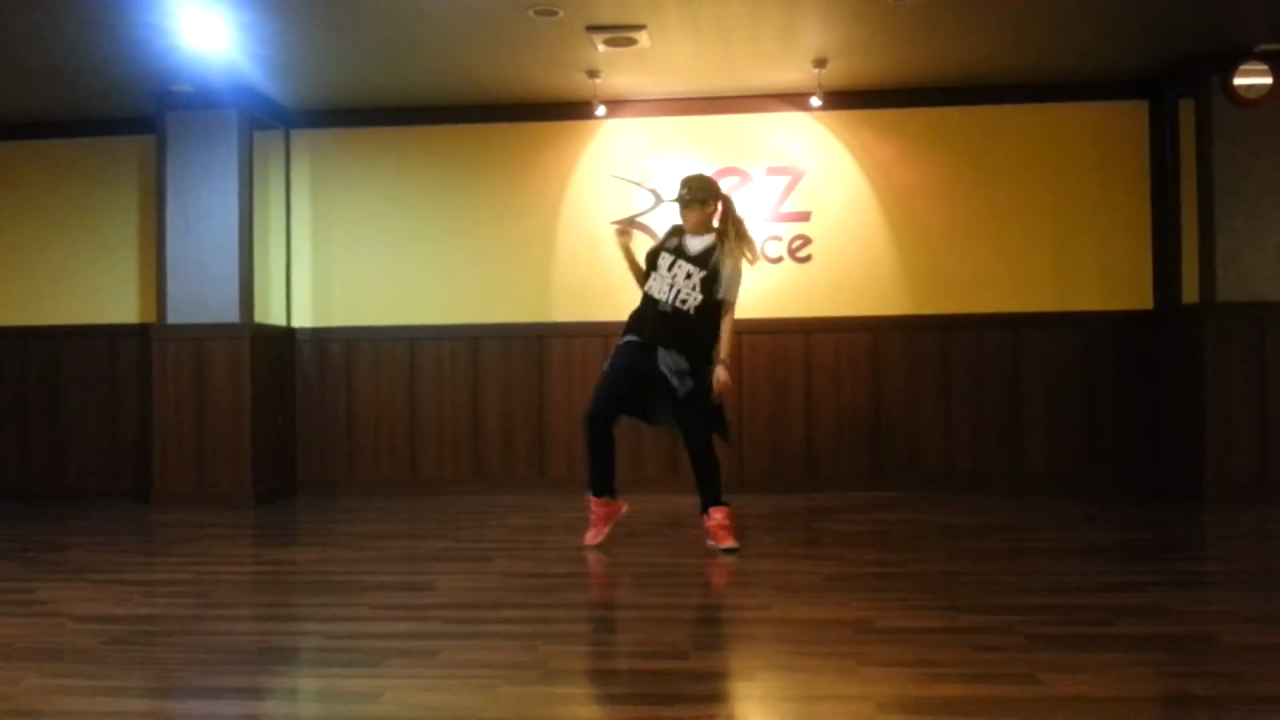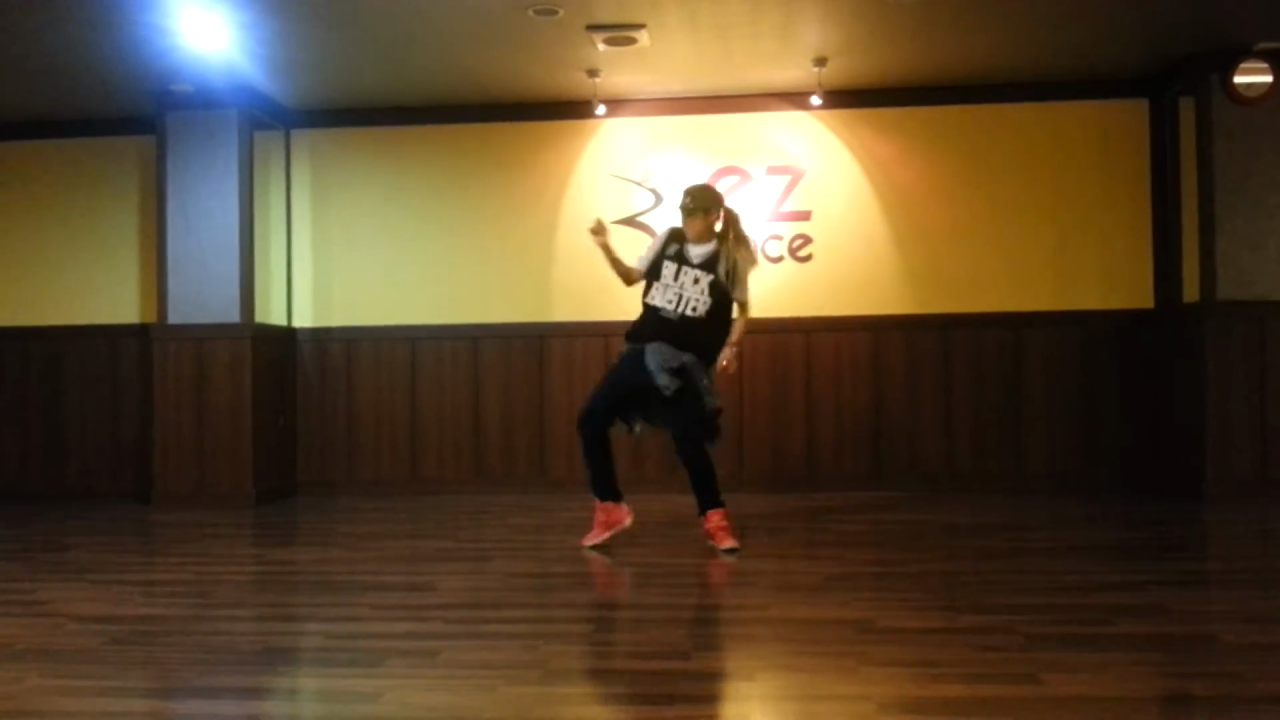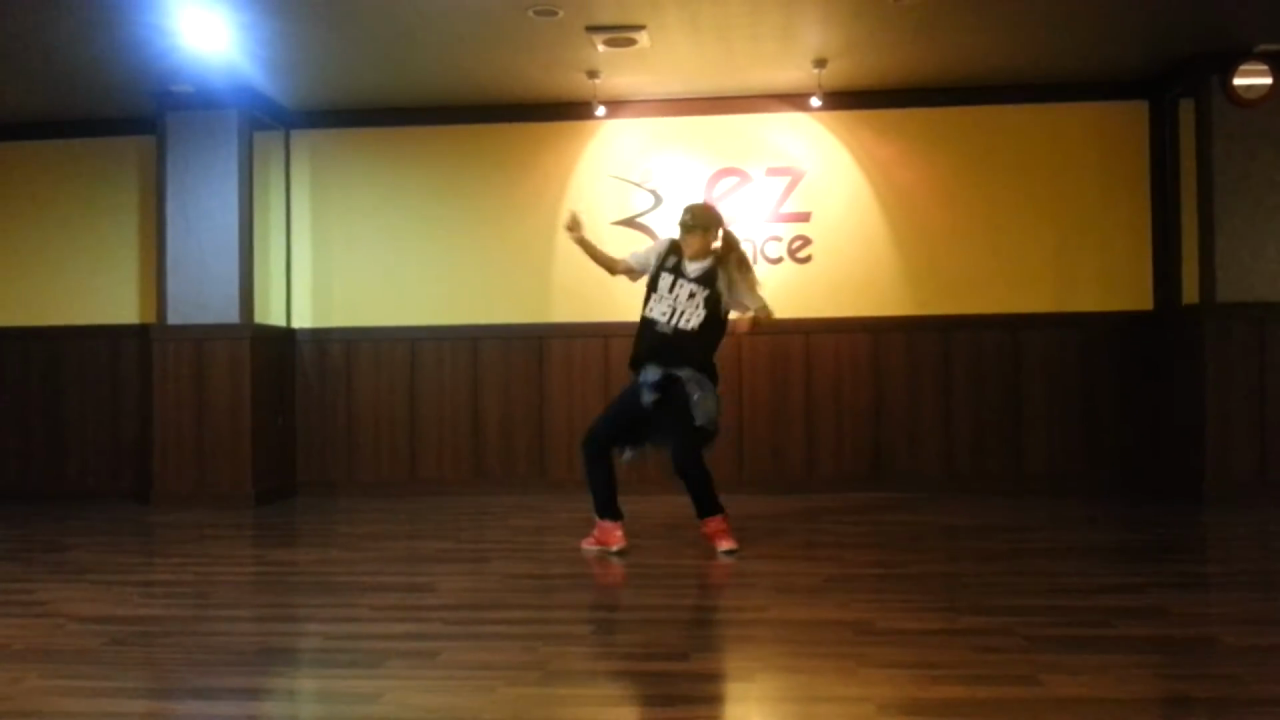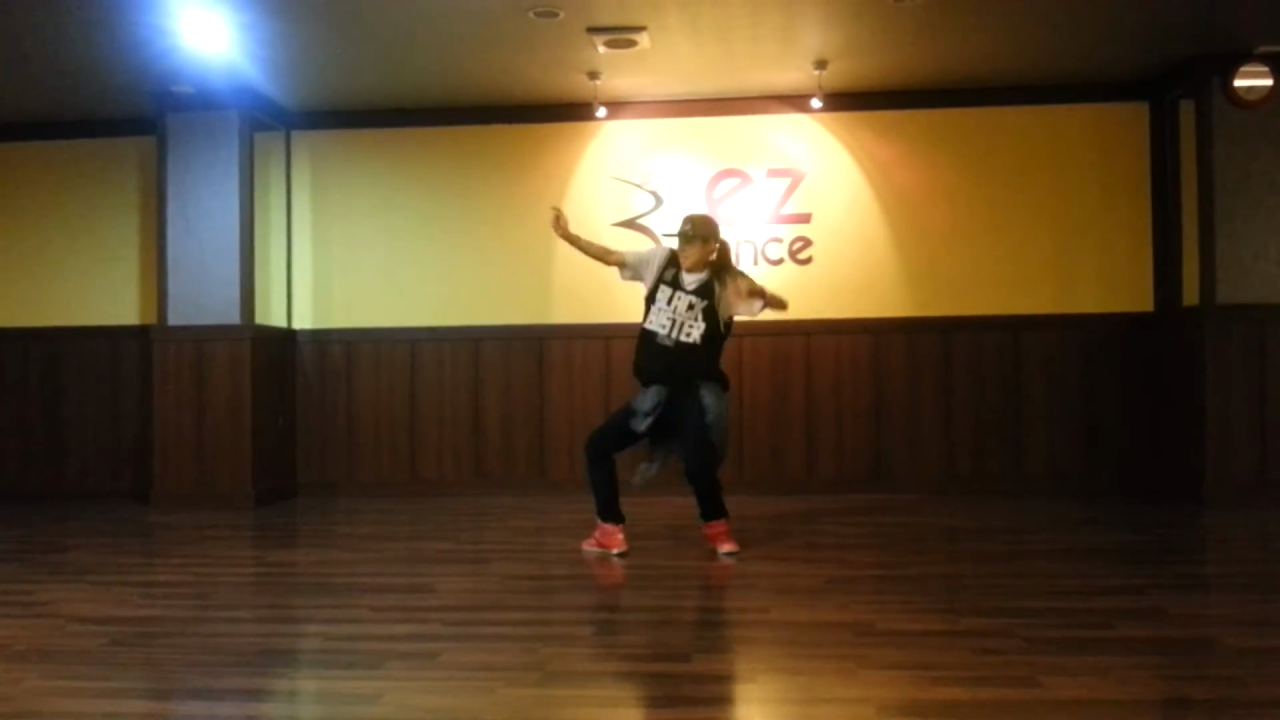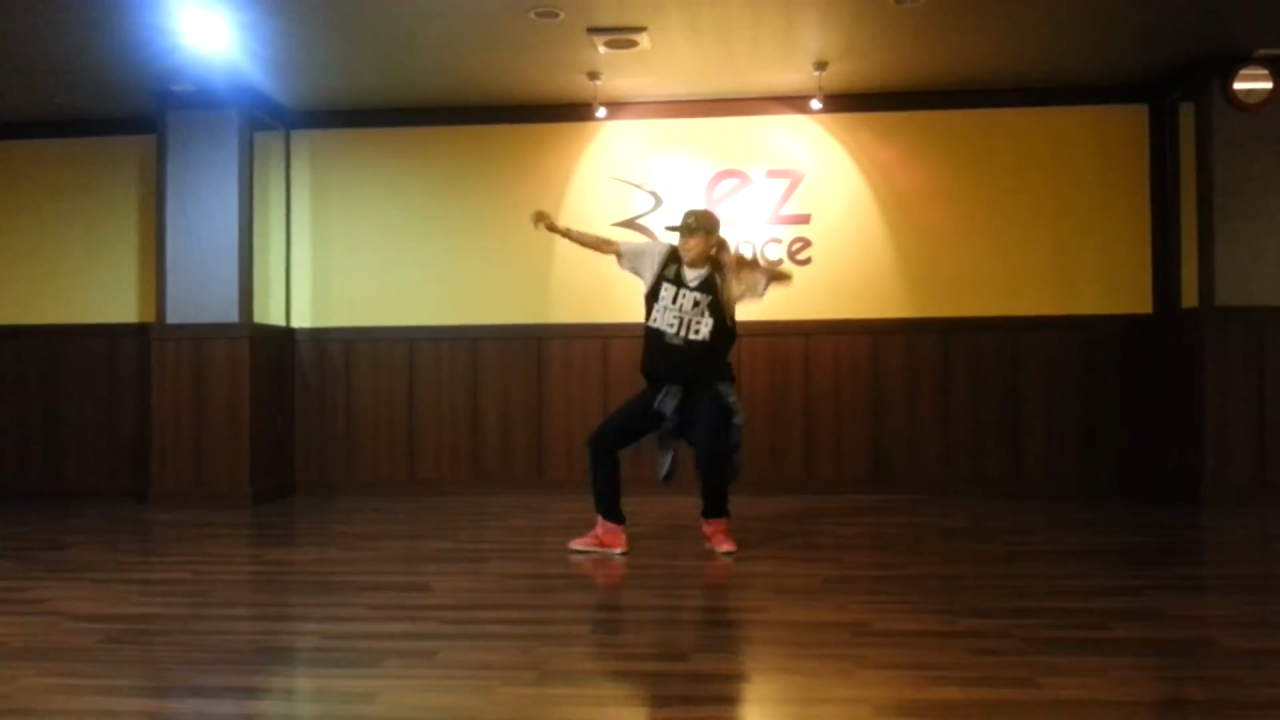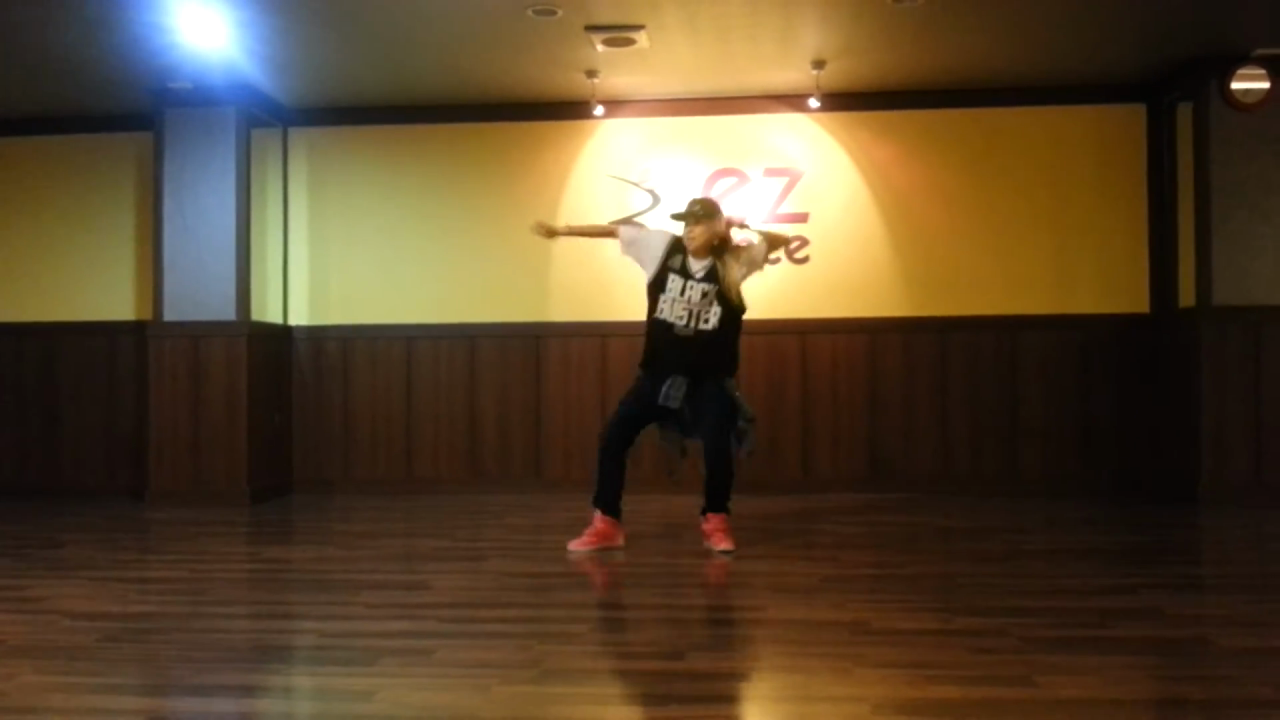
dt=0.1s
person 1, frame 1
left shoulder: (725, 253)
right shoulder: (671, 237)
left elbow: (726, 314)
right elbow: (644, 279)
left wrist: (722, 362)
right wrist: (626, 248)
left hip: (686, 358)
right hip: (640, 345)
left knee: (698, 439)
right knee: (598, 417)
left ankle: (717, 520)
right ankle: (604, 504)
person 1, frame 2
left shoulder: (729, 259)
right shoulder: (668, 240)
left elbow: (741, 311)
right elbow: (632, 278)
left wrist: (731, 346)
right wrist: (605, 246)
left hip: (686, 362)
right hip: (642, 353)
left knee: (689, 442)
right knee: (590, 421)
left ankle: (715, 521)
right ankle: (610, 510)
person 1, frame 3
left shoulder: (727, 274)
right shoulder: (665, 251)
left elbow: (763, 313)
right elbow: (617, 267)
left wrist: (753, 312)
right wrist: (579, 238)
left hip: (688, 381)
right hip: (647, 377)
left knee: (685, 458)
right knee: (594, 444)
left ankle: (714, 525)
right ankle: (609, 528)
person 1, frame 4
left shoulder: (724, 284)
right shoulder: (662, 260)
left elbow: (778, 306)
right elbow: (612, 258)
left wrist: (760, 294)
right wrist: (567, 235)
left hip: (695, 391)
right hip: (653, 388)
left knee: (699, 464)
right knee: (598, 445)
left ankle: (716, 527)
right ankle: (610, 530)
person 1, frame 5
left shoulder: (727, 277)
right shoulder: (660, 257)
left elbow: (782, 276)
right elbow: (610, 246)
left wrist: (751, 267)
right wrist: (559, 229)
left hip: (706, 389)
right hip: (660, 386)
left knee: (712, 457)
right knee: (600, 441)
left ankle: (716, 526)
right ankle: (609, 530)
person 1, frame 6
left shoulder: (730, 263)
right shoulder: (663, 246)
left elbow: (780, 241)
right elbow: (614, 230)
left wrist: (741, 226)
right wrist: (560, 230)
left hip: (709, 380)
right hip: (659, 375)
left knee: (718, 450)
right knee: (614, 438)
left ankle: (715, 524)
right ankle: (606, 525)
